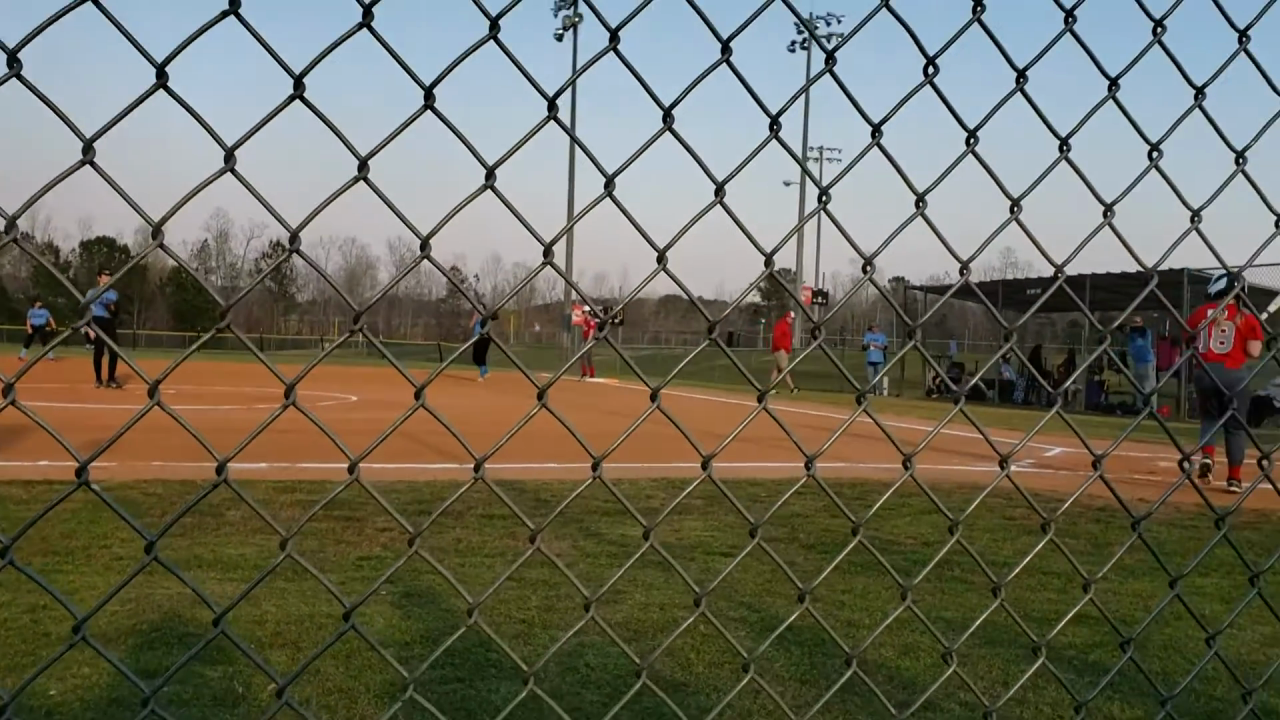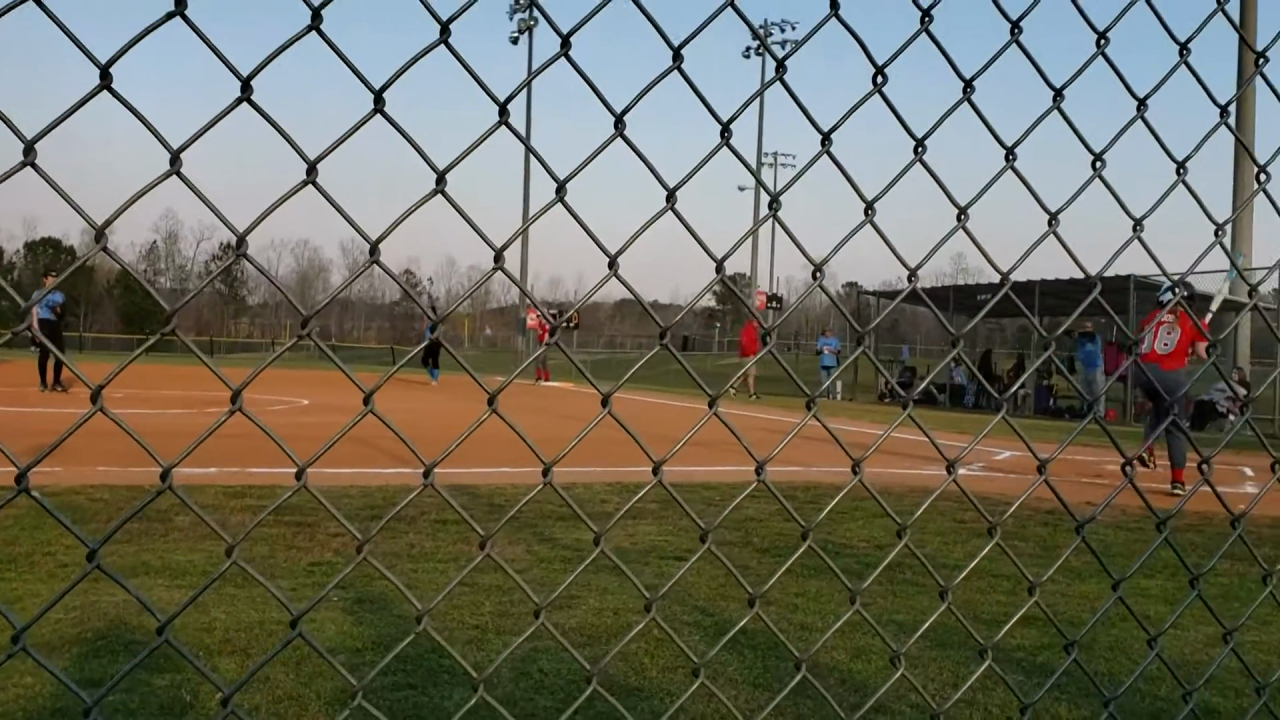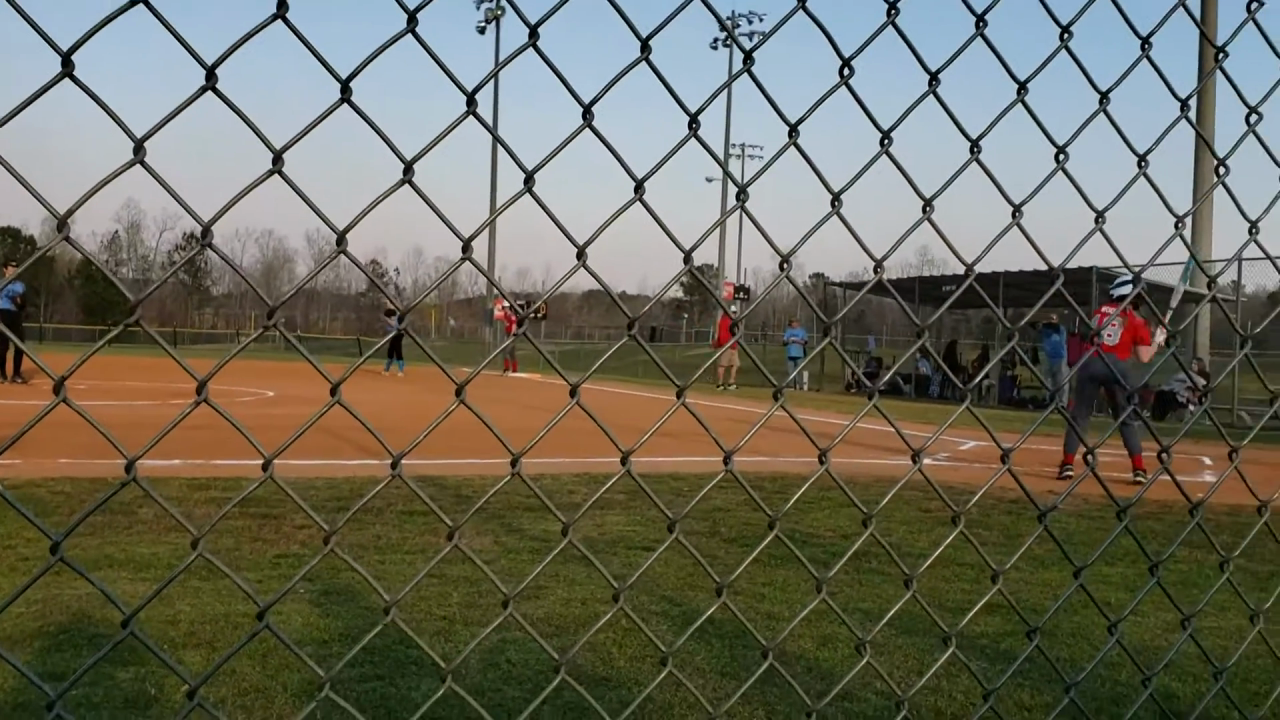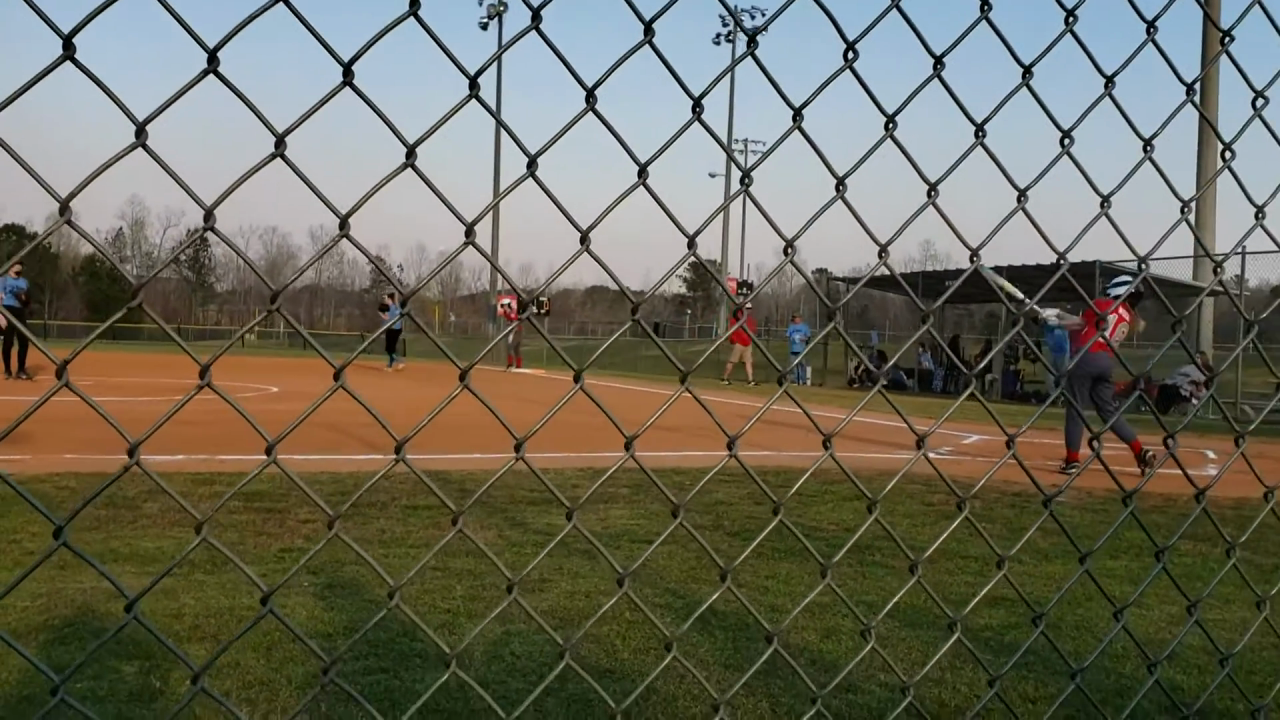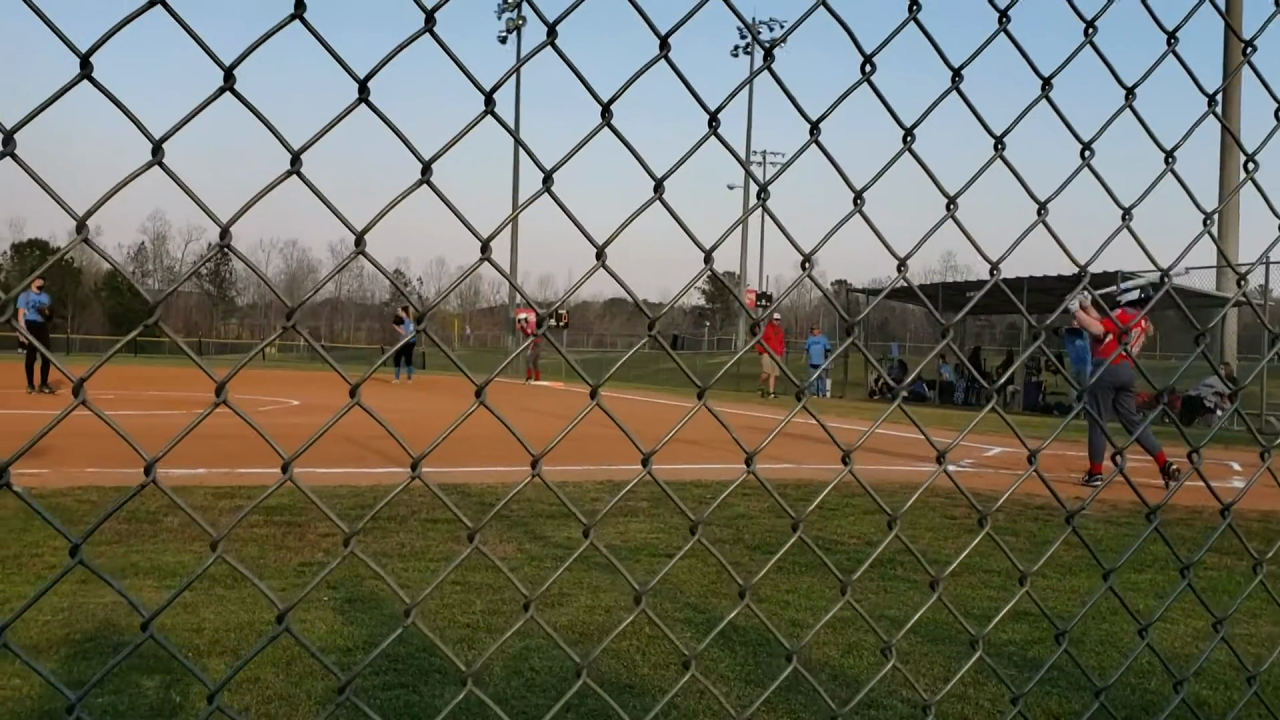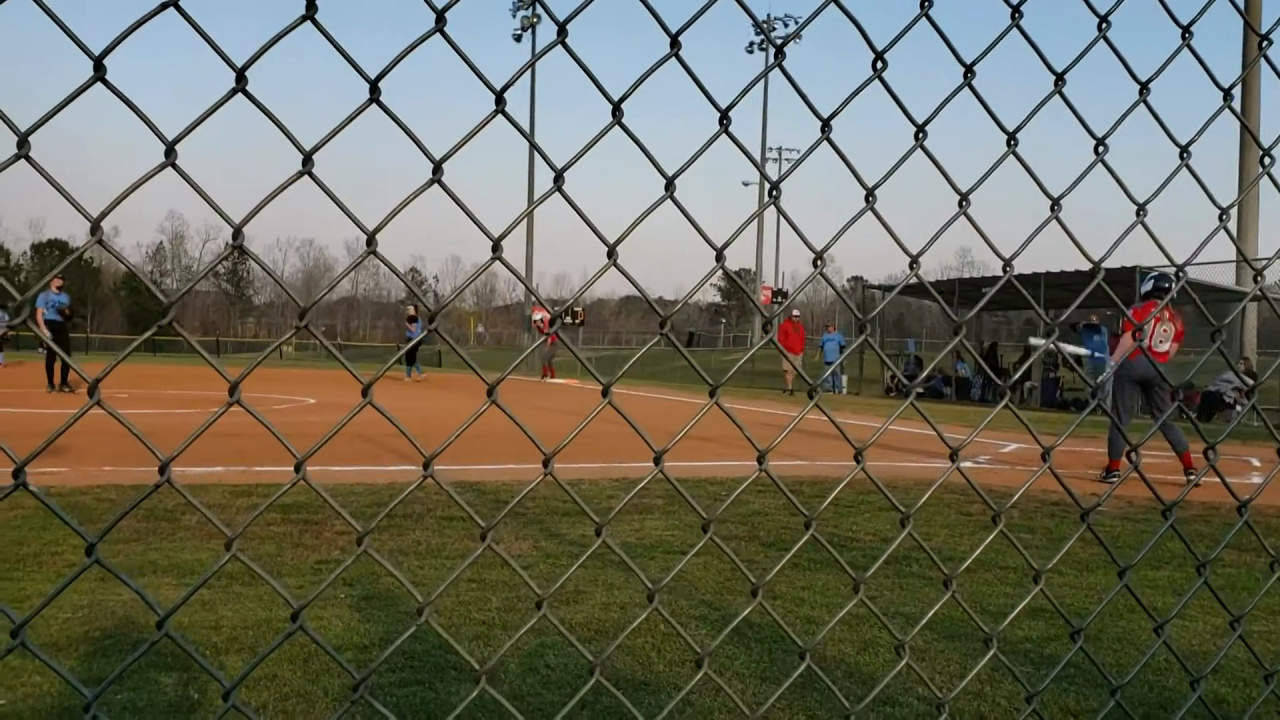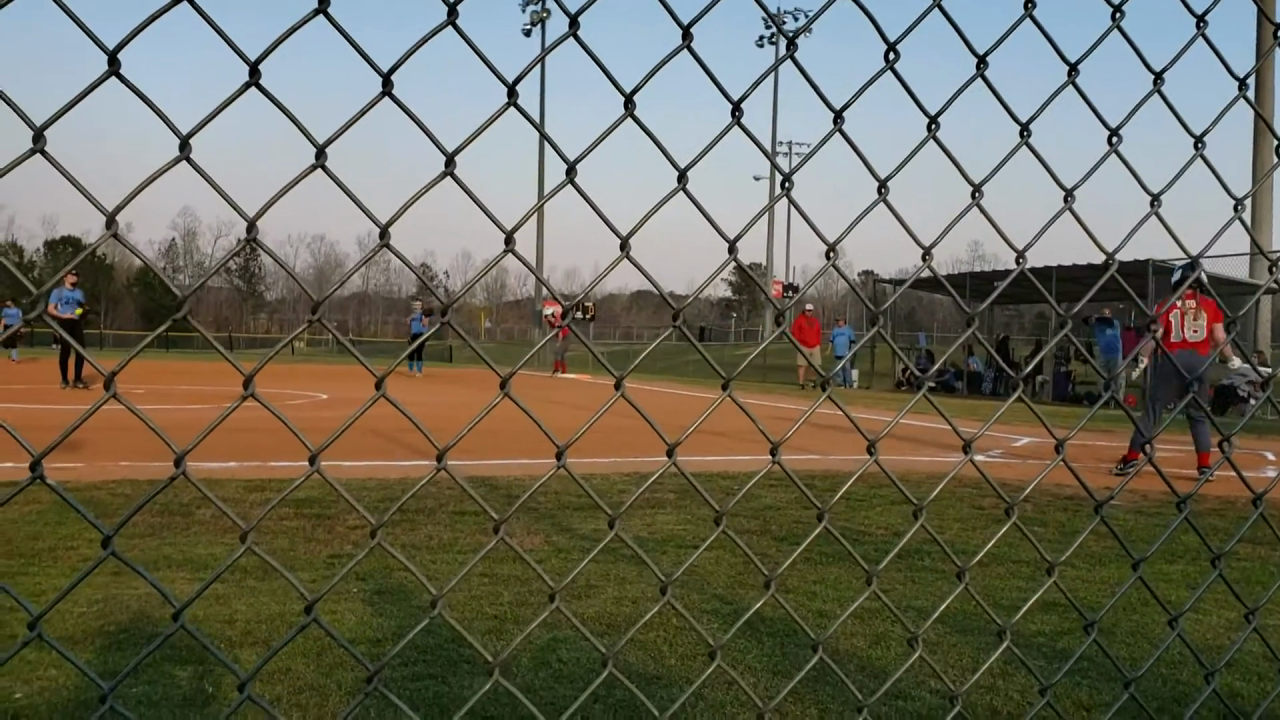
dt=0.3s
person 1, frame 1
left shoulder: (1201, 312)
right shoulder: (1246, 316)
left elbow: (1188, 343)
right elbow: (1254, 352)
right wrist: (1238, 342)
left hip: (1204, 372)
right hip: (1234, 374)
left knee: (1210, 419)
right knee: (1235, 425)
left ankle: (1207, 457)
right ankle: (1234, 478)
person 1, frame 2
left shoulder: (1151, 317)
right shoulder: (1193, 322)
left elbow: (1138, 346)
right elbow: (1203, 354)
right wrist: (1189, 345)
left hip: (1145, 372)
right hip: (1172, 376)
left knee: (1159, 411)
right knee: (1175, 427)
left ankle: (1147, 450)
right ankle: (1177, 481)
person 1, frame 3
left shoulder: (1101, 310)
right shoulder: (1137, 321)
right elbow: (1144, 357)
right wrist: (1158, 341)
left hip: (1091, 364)
right hip: (1118, 369)
left knee: (1079, 415)
right knee: (1127, 420)
left ankle: (1067, 465)
right ankle: (1139, 469)
person 1, frame 4
left shoulder: (1105, 305)
right shoulder: (1129, 318)
left elbow: (1081, 323)
left wrist: (1057, 317)
right wrist: (1059, 317)
left hip: (1086, 359)
right hip: (1106, 363)
left knee: (1075, 409)
right knee: (1110, 411)
left ankle: (1072, 461)
right ankle: (1141, 452)
person 1, frame 5
left shoulder: (1124, 314)
right shoulder: (1146, 322)
left elbow: (1096, 329)
right elbow: (1106, 325)
left wrist: (1076, 309)
right wrist: (1087, 305)
left hip: (1108, 370)
right hip: (1128, 373)
left knee: (1097, 421)
right knee: (1134, 422)
left ankle: (1096, 473)
right ankle: (1166, 465)
person 1, frame 6
left shoulder: (1139, 309)
right shoulder: (1175, 317)
left elbow: (1128, 340)
right elbow: (1172, 351)
left wrist: (1111, 363)
left hip: (1131, 365)
right hip: (1158, 370)
left knee: (1120, 418)
right knee: (1165, 420)
left ankle: (1113, 469)
right ankle: (1190, 468)
person 1, frame 7
left shoulder: (1167, 305)
right shoulder: (1210, 304)
left elbow: (1154, 335)
right elbow: (1220, 337)
left wrist: (1141, 360)
right wrist: (1230, 357)
left hip: (1171, 362)
right hip: (1200, 363)
left knee: (1152, 411)
right knee: (1199, 415)
left ankle: (1130, 459)
right ankle: (1204, 467)
